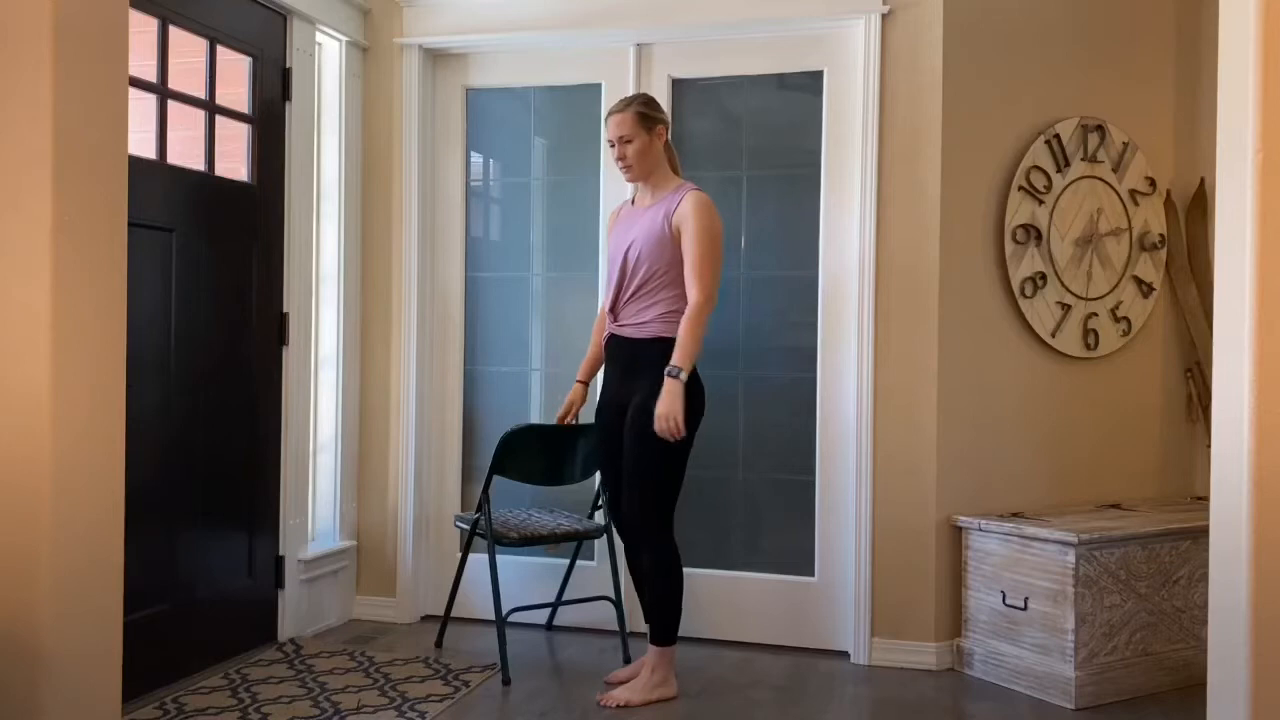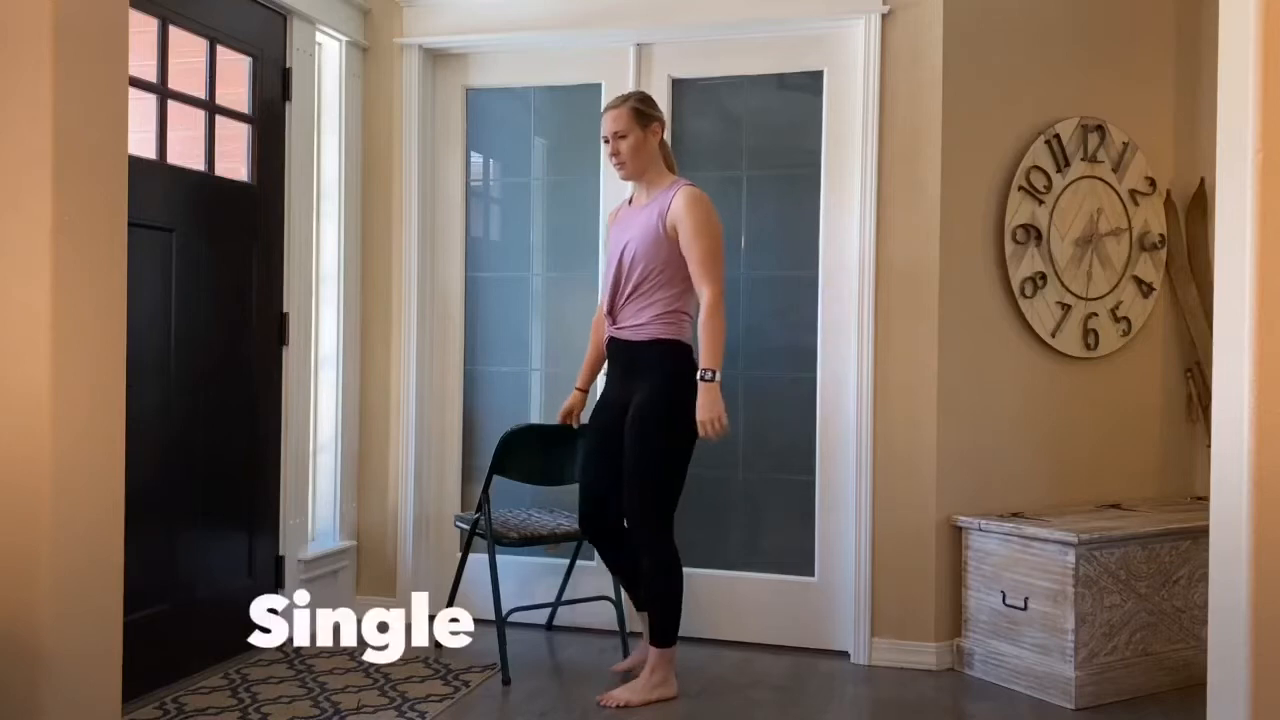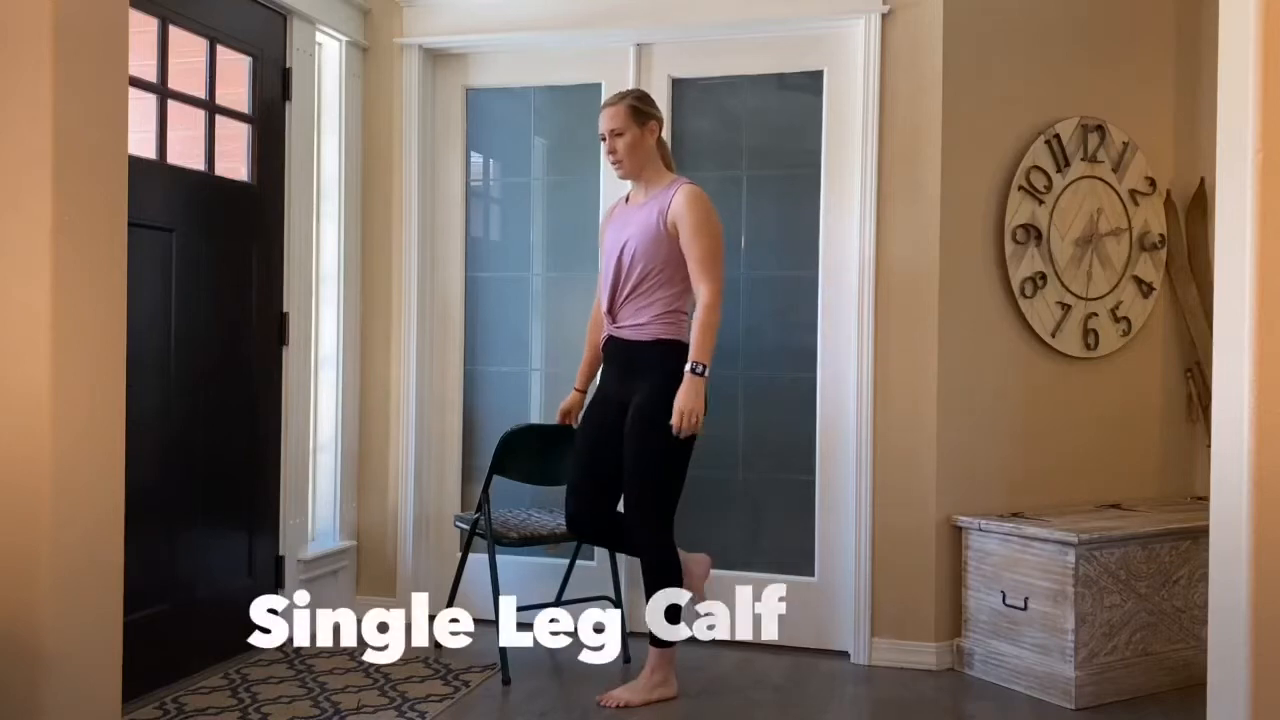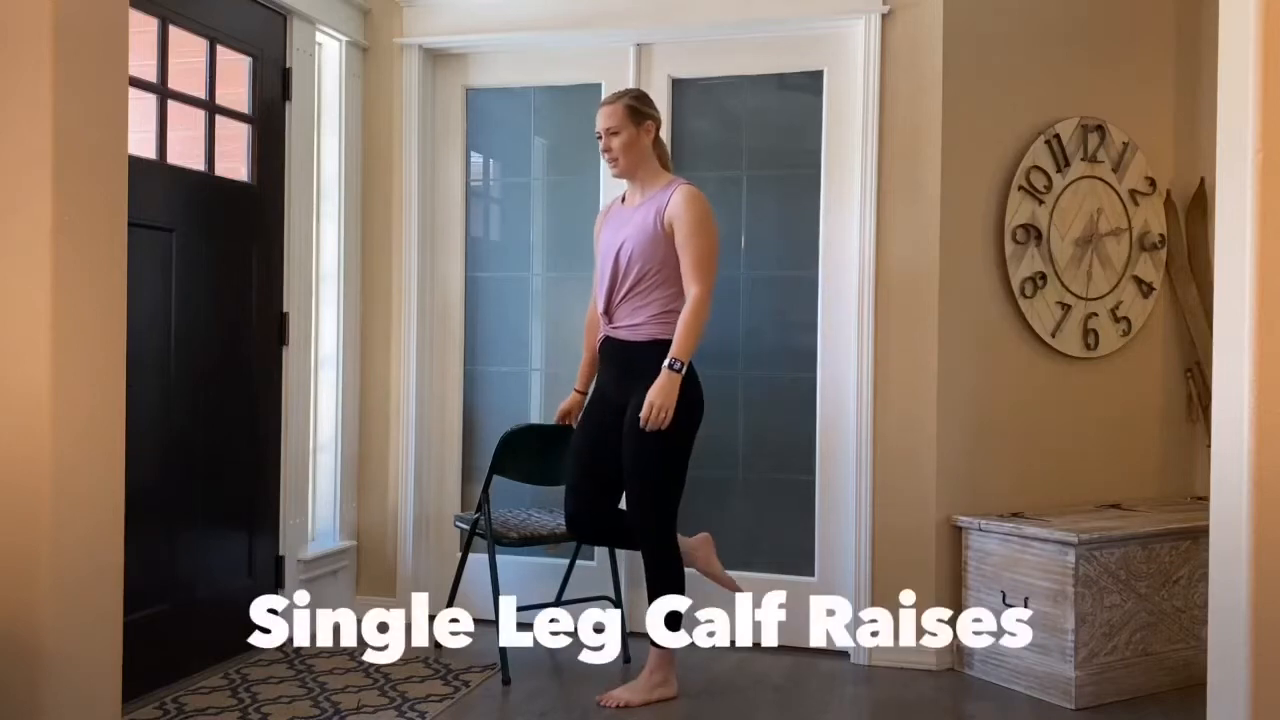
dt=0.2s
person 1, frame 1
left shoulder: (691, 206)
right shoulder: (621, 216)
left elbow: (700, 301)
left wrist: (675, 381)
right wrist: (583, 381)
left hip: (663, 378)
right hip: (622, 374)
left knee: (649, 521)
right knee: (626, 520)
left ankle: (661, 670)
right ankle: (653, 652)
person 1, frame 2
left shoulder: (686, 203)
right shoulder: (619, 215)
left elbow: (710, 297)
left wrist: (709, 382)
right wrist: (582, 386)
left hip: (664, 373)
right hip: (621, 375)
left knee: (647, 520)
right knee: (596, 516)
left ankle: (661, 670)
right ankle: (652, 636)
person 1, frame 3
left shoulder: (685, 201)
right shoulder: (614, 214)
left elbow: (708, 296)
left wrist: (695, 378)
right wrist: (580, 386)
left hip: (662, 372)
right hip: (618, 374)
left knee: (648, 520)
right knee: (584, 510)
left ankle: (660, 671)
right ankle: (680, 566)
person 1, frame 4
left shoulder: (682, 201)
right shoulder: (609, 215)
left elbow: (698, 296)
left wrist: (672, 375)
right wrist: (581, 387)
left hip: (658, 372)
right hip: (615, 375)
left knee: (648, 522)
right knee: (583, 513)
left ankle: (660, 673)
right ankle: (689, 549)
